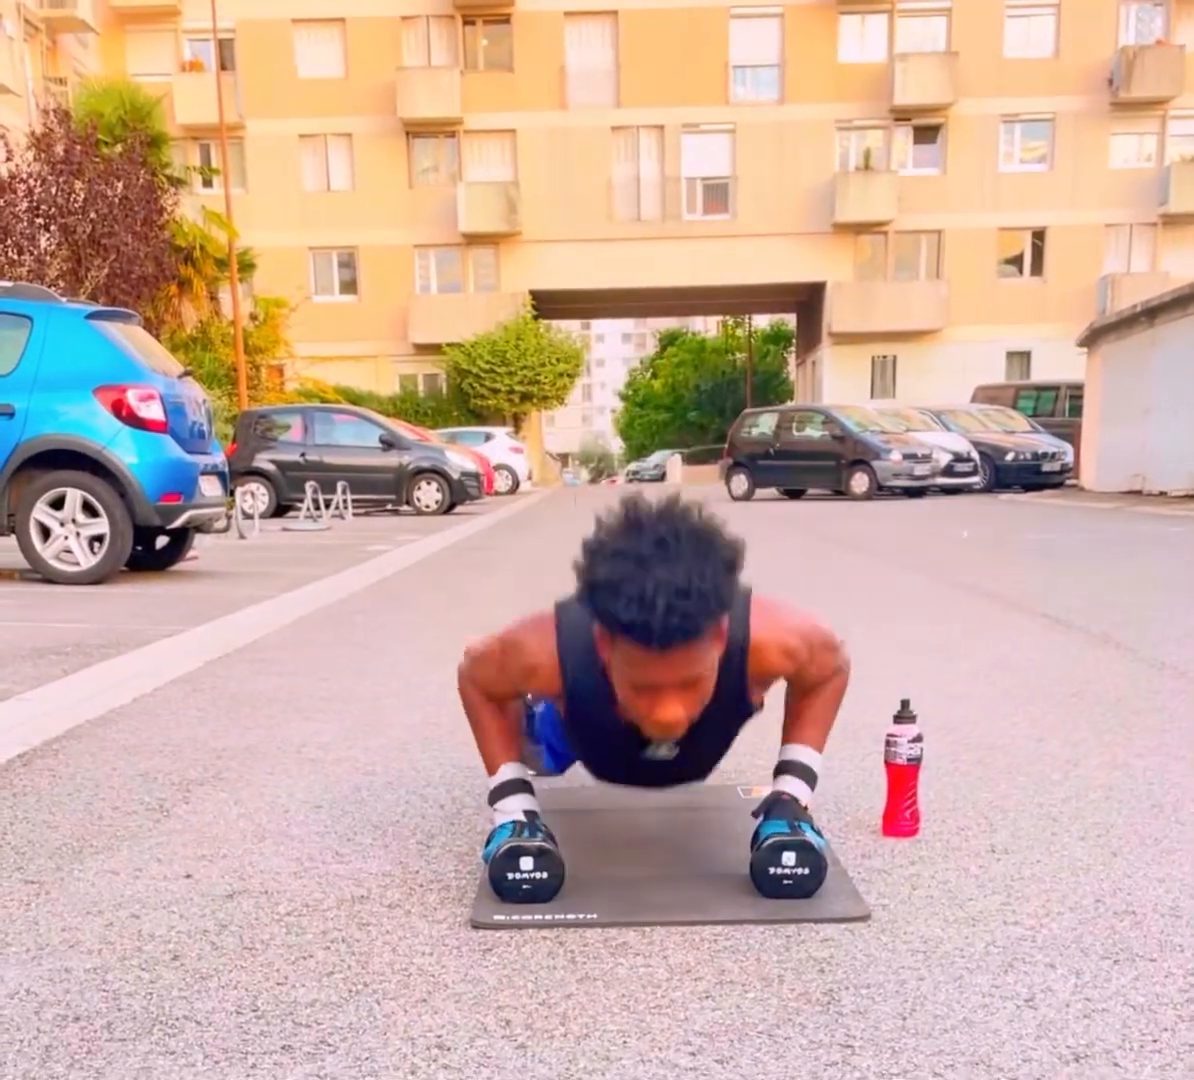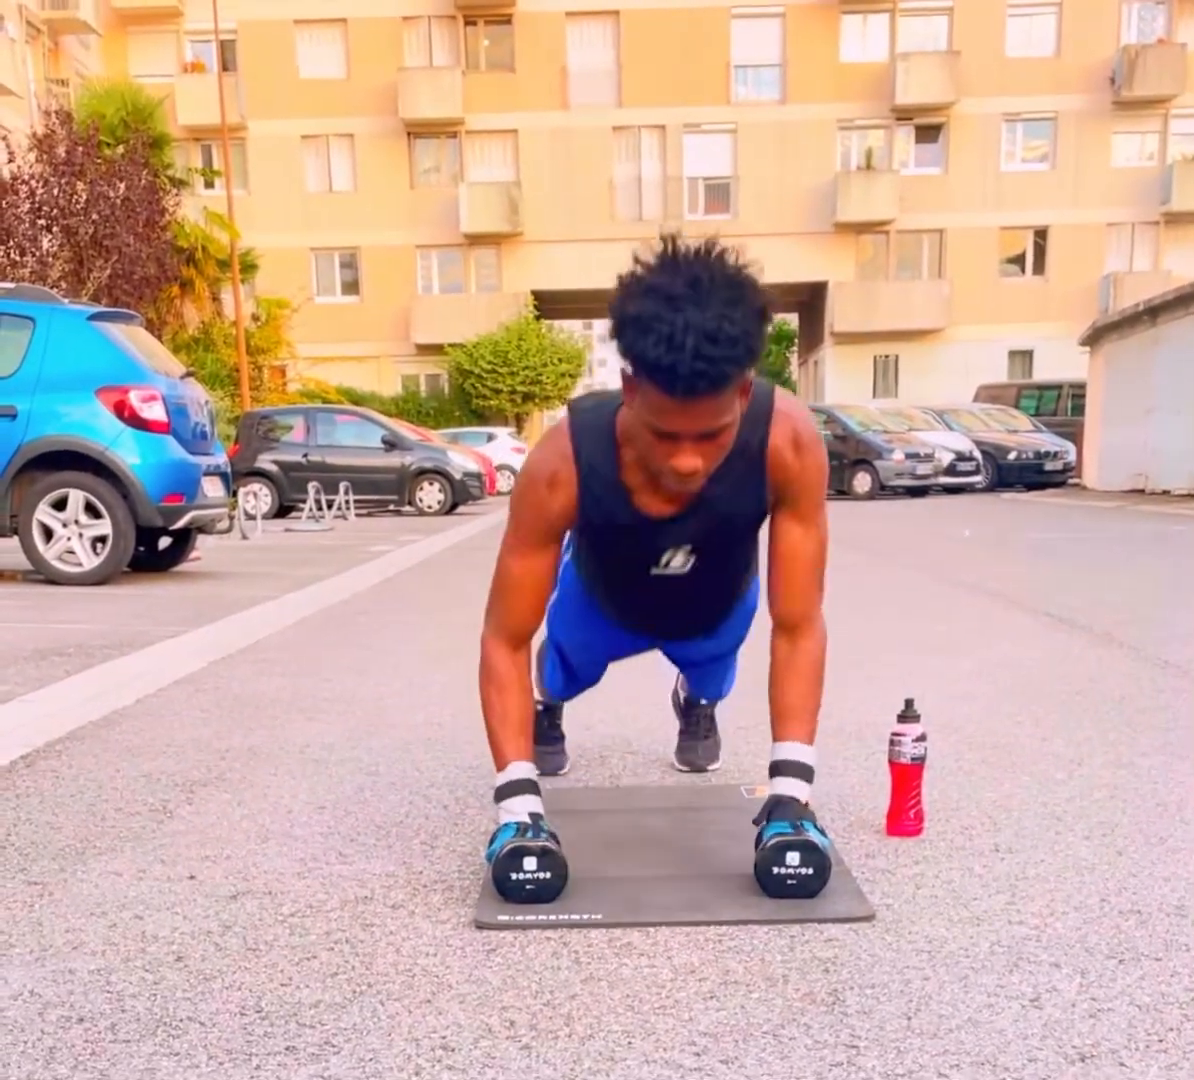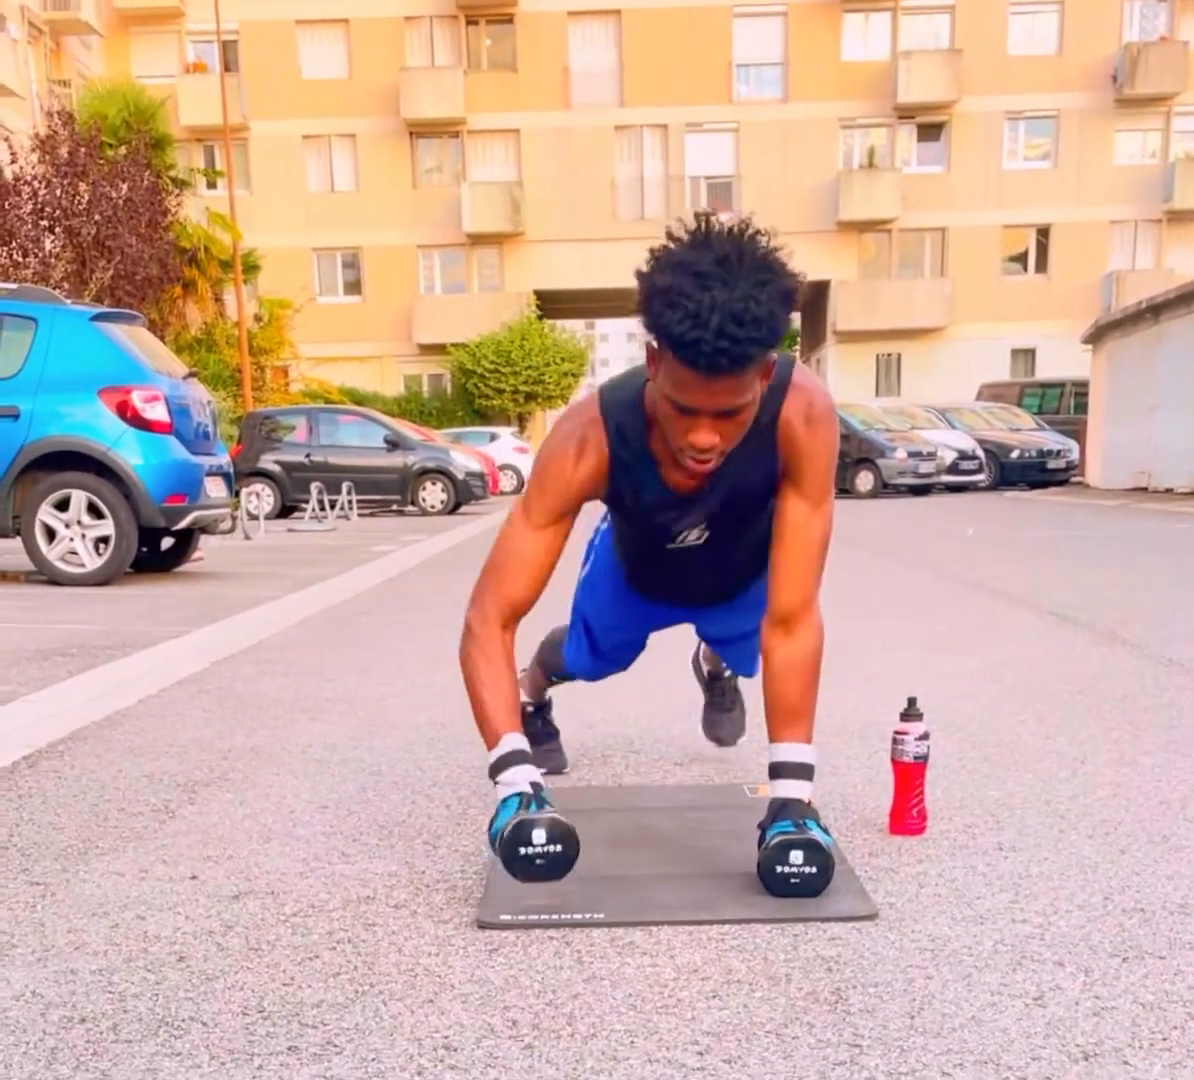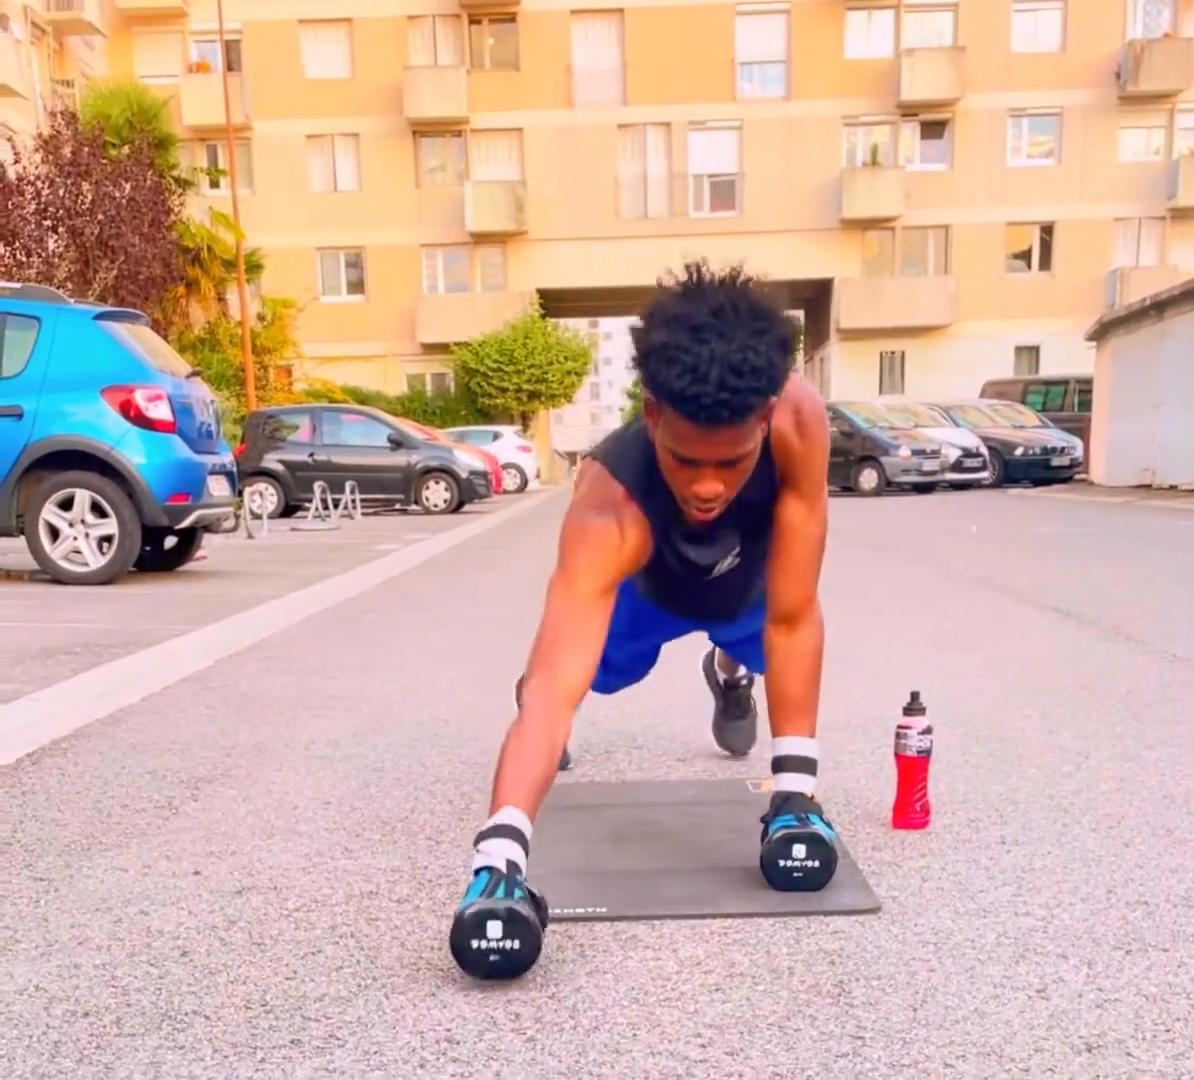
dt=0.3s
person 1, frame 1
left shoulder: (771, 638)
right shoulder: (547, 649)
left elbow: (832, 668)
right elbow: (476, 678)
left wrist: (791, 793)
right wrist: (513, 802)
person 1, frame 2
left shoulder: (788, 439)
right shoulder: (562, 463)
left elbow: (798, 625)
right elbow: (506, 637)
left wrist: (791, 783)
right wrist: (518, 795)
left hip: (717, 604)
right hip: (602, 600)
left knee: (710, 684)
right knee: (563, 678)
left ankle: (695, 702)
right ankle: (544, 708)
person 1, frame 3
left shoulder: (803, 414)
right shoulder: (591, 438)
left elbow: (791, 619)
right elbow: (488, 618)
left wrist: (791, 790)
right wrist: (514, 772)
left hip: (742, 577)
right hip: (636, 566)
left knee: (740, 656)
right knee: (593, 655)
left ankle: (716, 667)
right ankle: (534, 695)
person 1, frame 4
left shoulder: (798, 422)
right shoulder: (609, 505)
left elbow: (793, 620)
right elbow: (553, 693)
left wrist: (795, 786)
right wrist: (499, 853)
left hip: (748, 579)
right hip: (651, 587)
left knee: (752, 648)
right knee: (603, 669)
left ankle: (728, 669)
